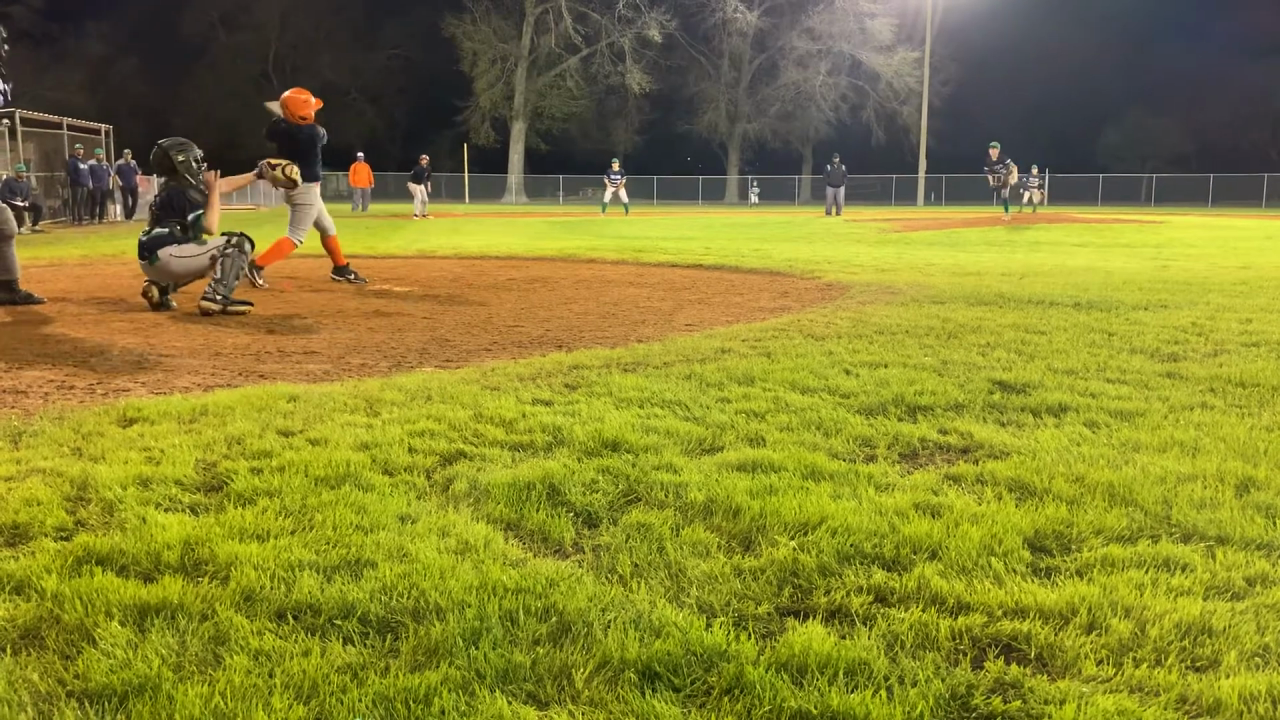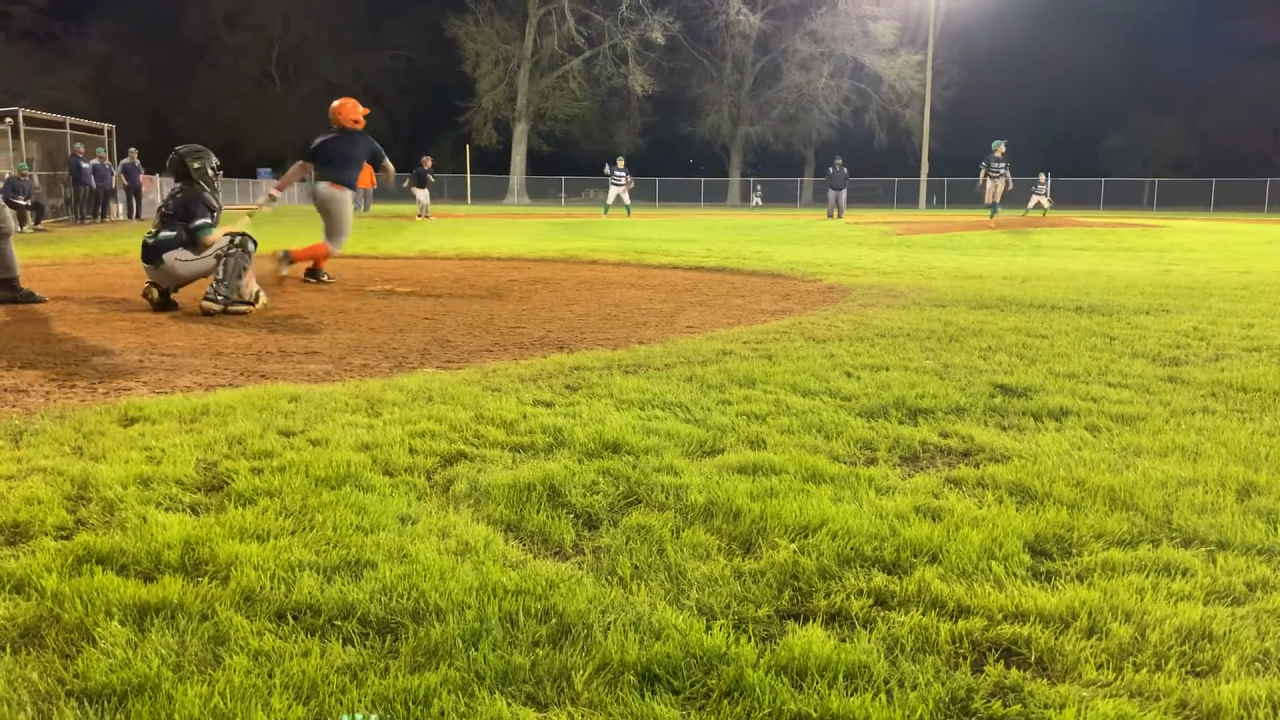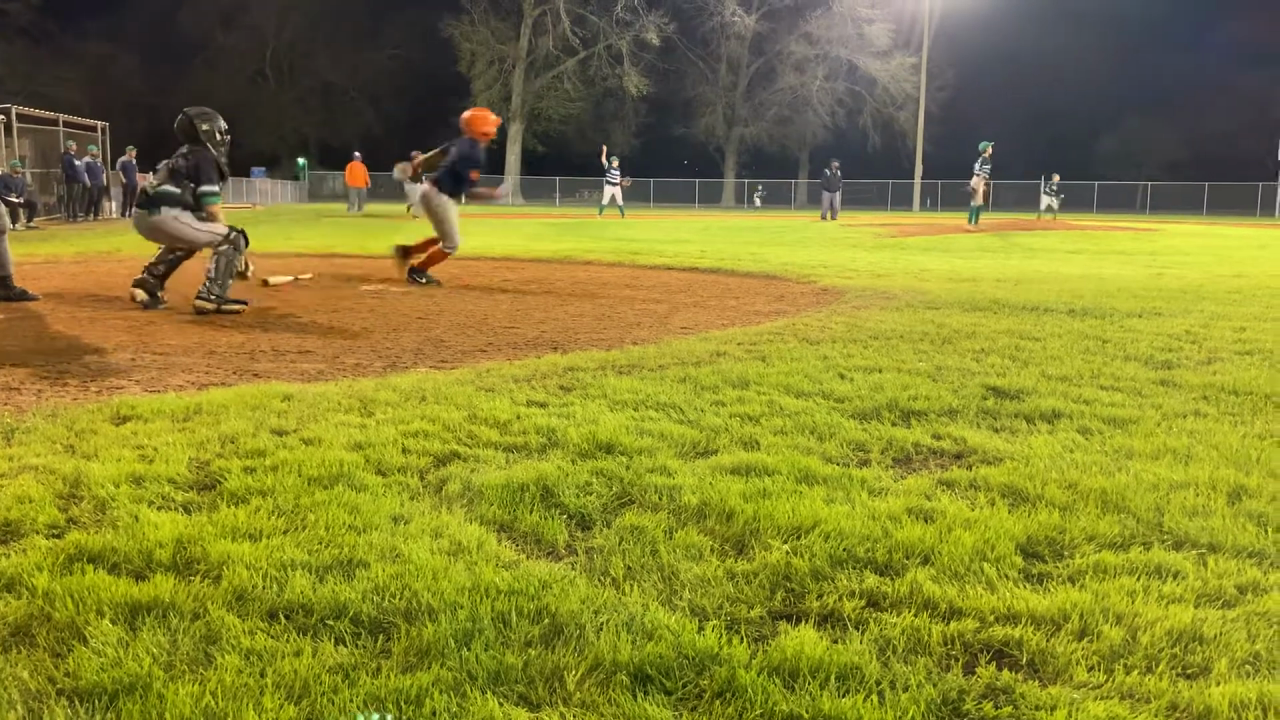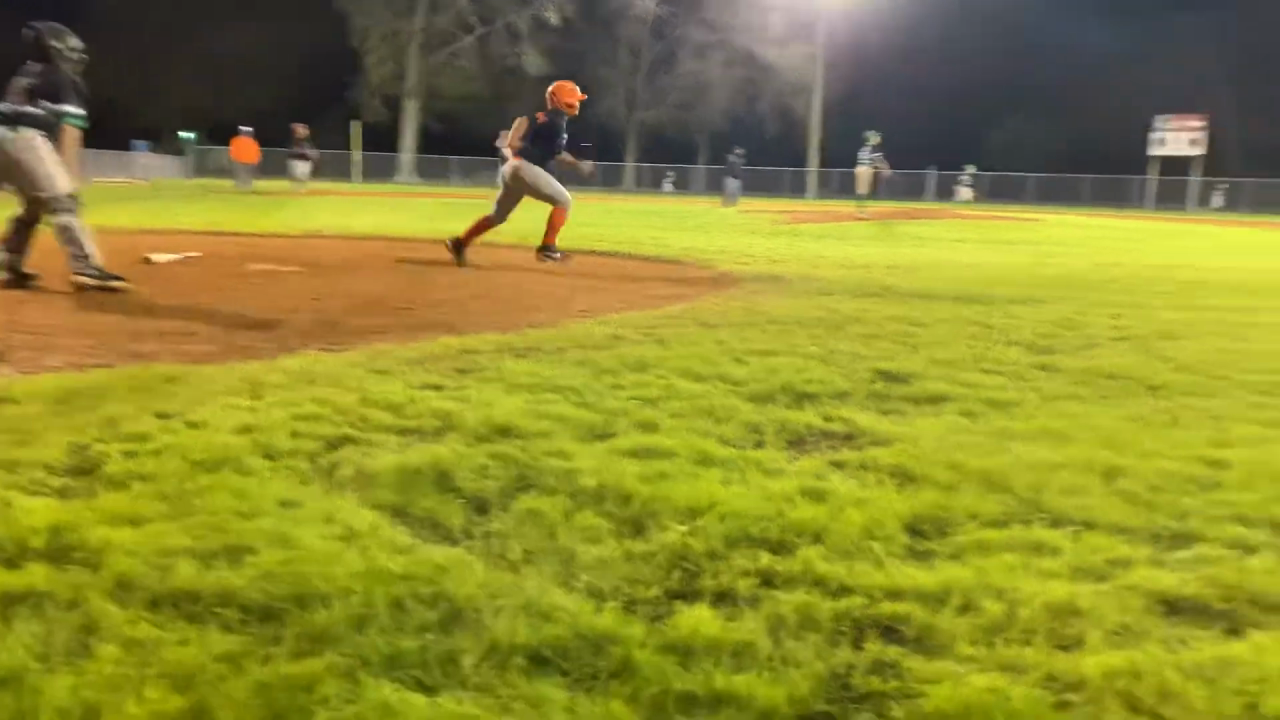
dt=0.4s
person 1, frame 1
left shoulder: (176, 185)
right shoulder: (181, 192)
left elbow: (219, 186)
right elbow: (211, 227)
left wrist: (255, 175)
right wrist: (213, 192)
left hip: (154, 260)
right hip: (165, 258)
left knee: (208, 261)
right knee: (239, 244)
left ankle: (161, 286)
right ankle: (217, 297)
person 1, frame 2
left shoulder: (183, 193)
right shoulder: (196, 196)
right elbow: (206, 238)
right wrist: (231, 230)
left hip: (157, 262)
right hip: (169, 262)
right knee: (243, 243)
left ankle: (160, 288)
right ankle: (219, 298)
person 1, frame 3
left shoulder: (185, 156)
right shoulder: (207, 158)
left elbow: (199, 206)
right elbow: (212, 208)
right wrist: (230, 240)
left hip: (144, 215)
right hip: (163, 214)
left knee: (187, 240)
right knee: (233, 239)
left ankle: (147, 284)
right ankle: (211, 296)
person 1, frame 4
left shoulder: (30, 73)
right shoulder: (64, 78)
right elbow: (69, 129)
right wrist: (68, 172)
right hip: (26, 137)
left knee: (36, 204)
right knee: (61, 202)
right ankle: (88, 270)
person 2, frame 1
left shoulder: (277, 126)
right shoulder: (313, 132)
right elbow: (321, 137)
left hip: (292, 186)
right hip: (307, 189)
left knee: (327, 228)
right knee: (295, 237)
left ankle: (341, 269)
right ankle: (257, 267)
person 2, frame 2
left shoulder: (323, 141)
right shoulder: (365, 141)
left elbow: (302, 168)
right elbow: (387, 166)
left wrist: (276, 190)
right wrist: (391, 177)
left hip: (320, 189)
right hip: (340, 194)
left knee: (332, 234)
right knee: (333, 246)
left ankle: (315, 271)
right ankle: (290, 257)
person 2, frame 3
left shoulder: (462, 143)
right shoulder: (473, 154)
left elbow: (436, 154)
right elbow: (471, 191)
left wrist: (412, 166)
right wrist: (495, 193)
left hip: (435, 193)
right hip: (437, 197)
left knee: (448, 238)
right knee: (451, 244)
left ankle: (407, 251)
right ankle: (417, 271)
person 2, frame 4
left shoulder: (559, 123)
right shoulder: (552, 119)
left elbow: (557, 153)
right elbow: (522, 120)
left wrist: (578, 164)
right wrist: (508, 145)
left hip: (524, 169)
right hip: (523, 168)
left knee: (499, 216)
right knee: (564, 202)
left ankle: (460, 244)
right ankle: (547, 247)
